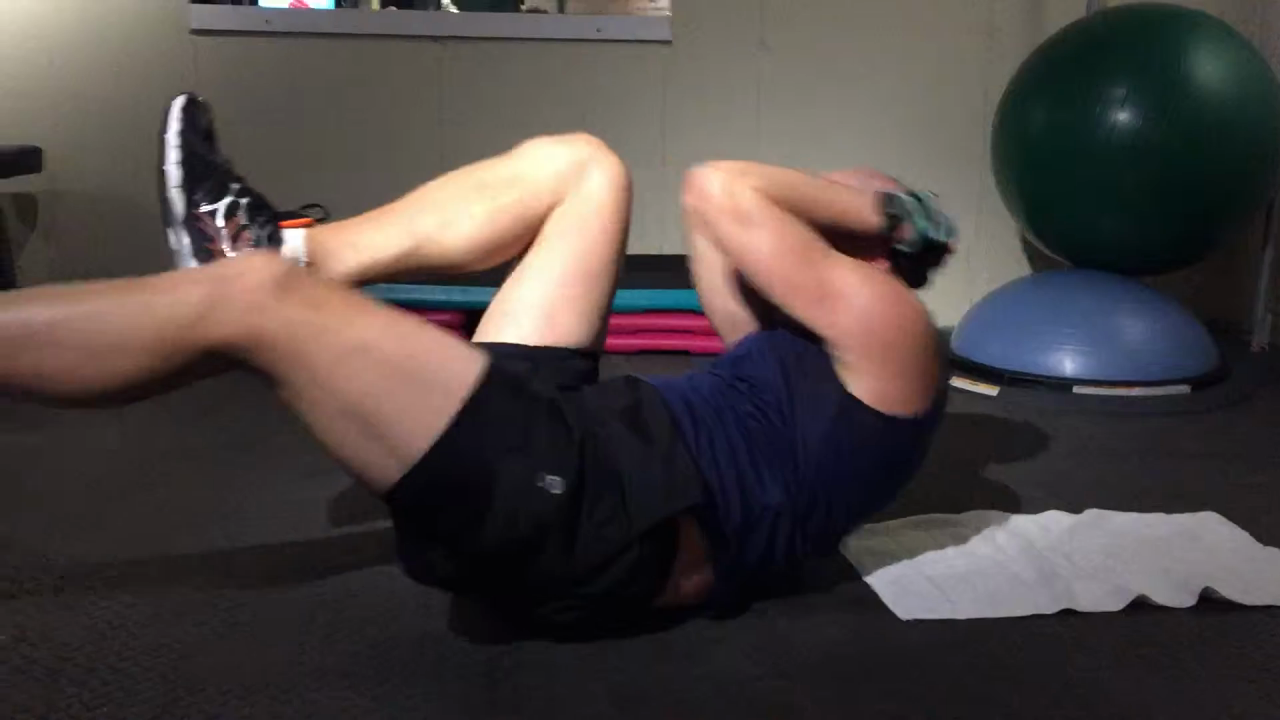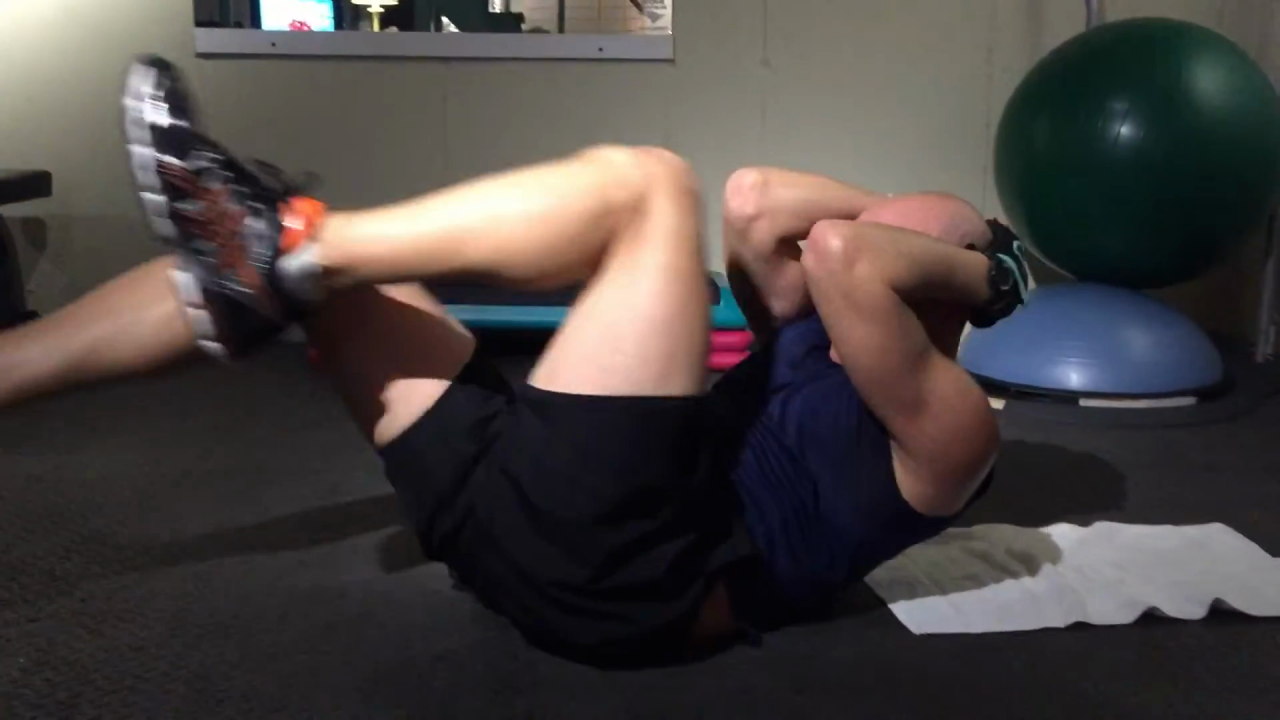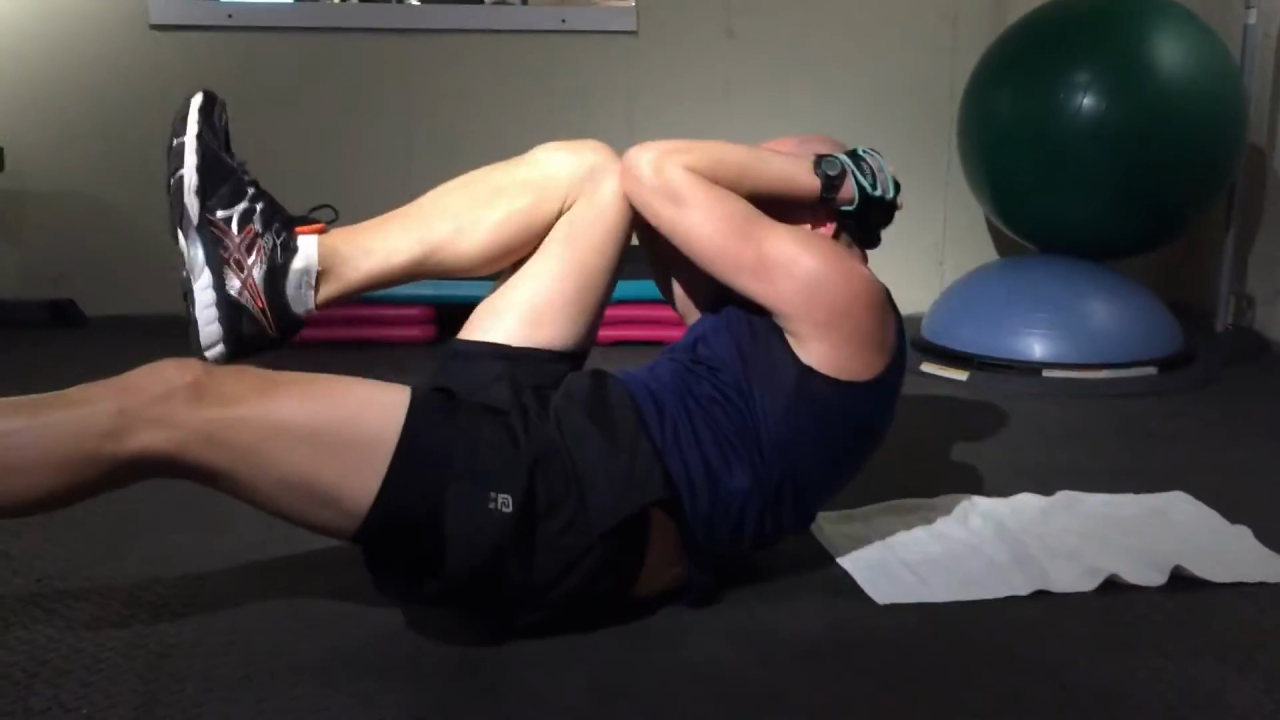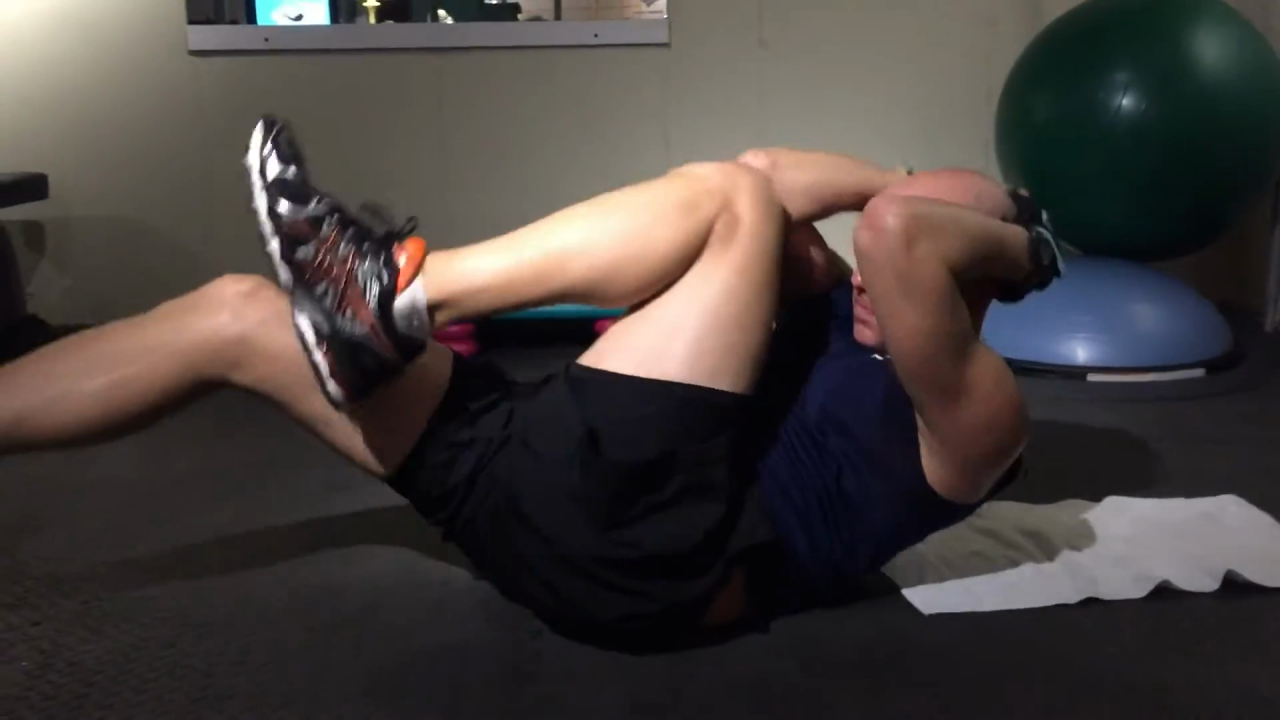
dt=1s
person 1, frame 1
left shoulder: (891, 329)
right shoulder: (823, 352)
left elbow: (719, 191)
right elbow: (734, 221)
left wrist: (869, 208)
right wrist: (847, 208)
left hip: (592, 517)
right hip: (569, 449)
left knee: (249, 304)
right knee: (580, 166)
right ankle: (295, 254)
person 1, frame 2
left shoulder: (949, 426)
right shoulder: (821, 333)
left elbow: (850, 259)
right elbow: (756, 198)
left wrist: (973, 269)
right wrist: (904, 205)
left hip: (608, 557)
right hip: (527, 499)
left knee: (643, 183)
right knee: (263, 281)
left ankle: (296, 244)
person 1, frame 3
left shoulder: (839, 296)
right shoulder: (777, 316)
left elbow: (659, 172)
right elbow: (668, 208)
left wrist: (813, 174)
right wrist: (813, 175)
left hip: (566, 510)
right hip: (526, 429)
left knee: (170, 405)
right knee: (588, 174)
right ankle: (295, 270)
person 1, frame 4
left shoulder: (975, 414)
right shoulder: (848, 319)
left elbow: (900, 230)
right elbow: (778, 169)
left wrist: (1009, 243)
right wrist: (914, 187)
left hip: (630, 537)
right hip: (542, 473)
left knee: (725, 199)
right knee: (240, 318)
left ankle: (401, 291)
